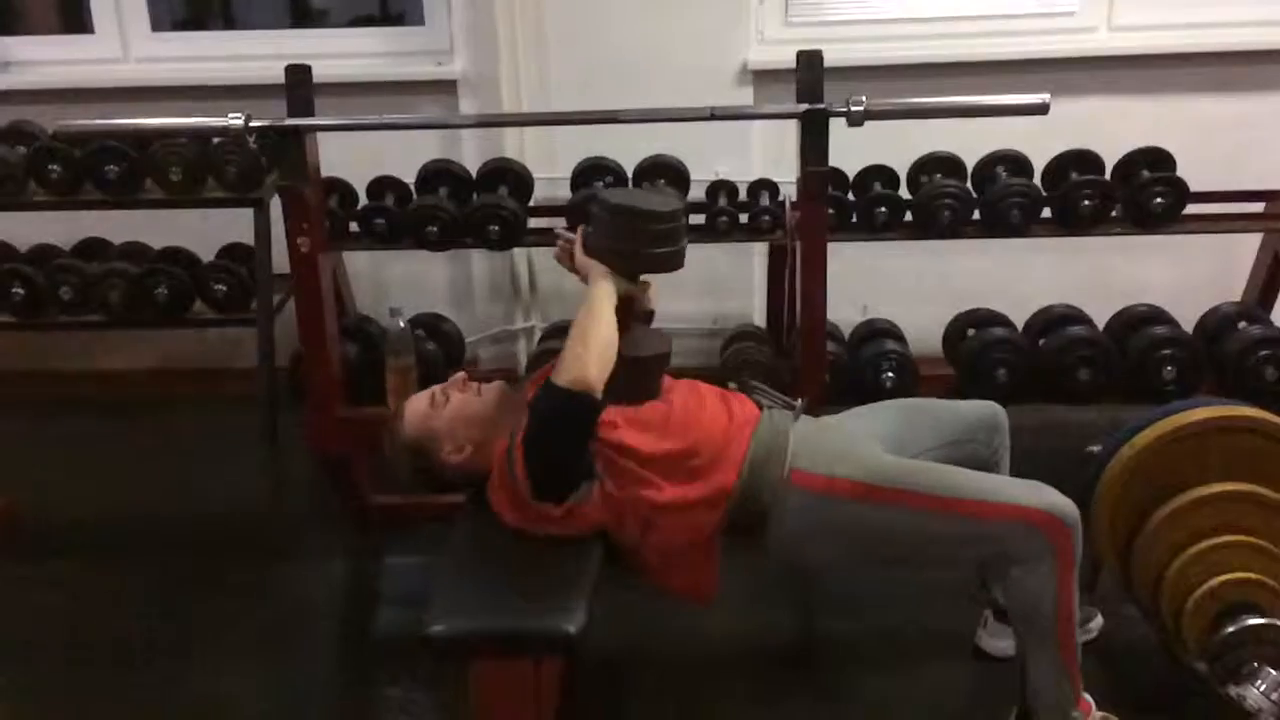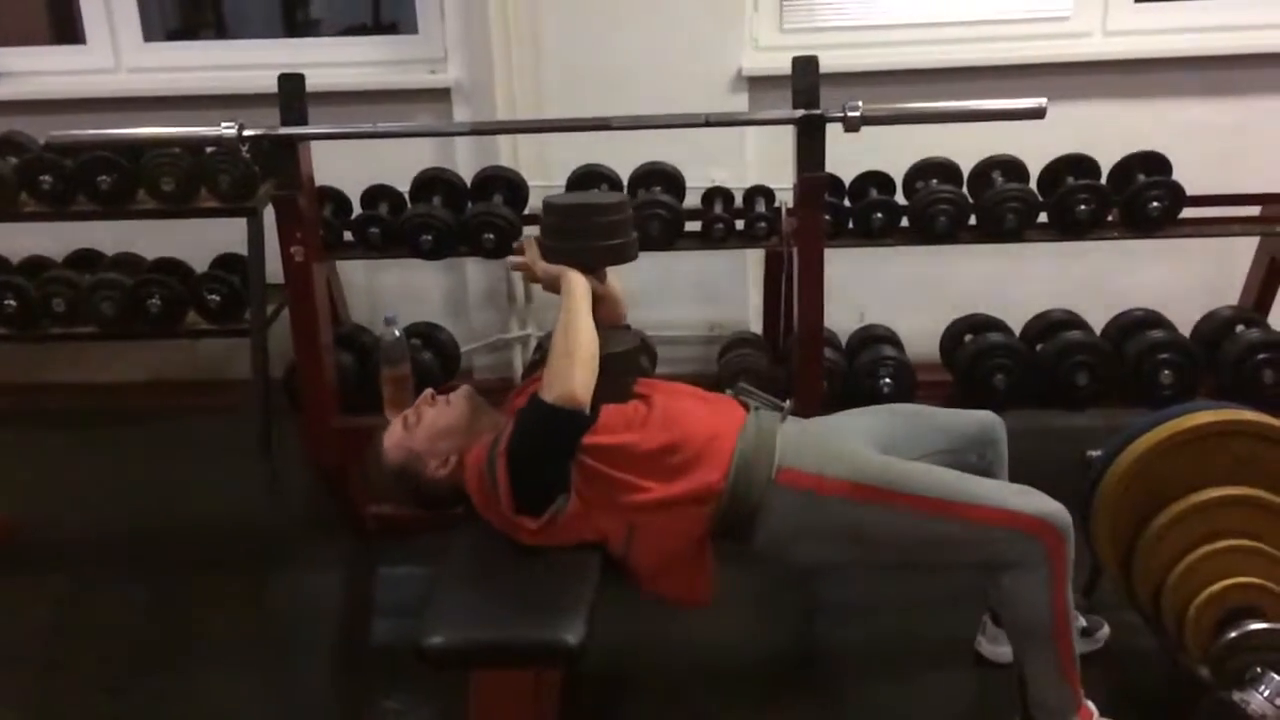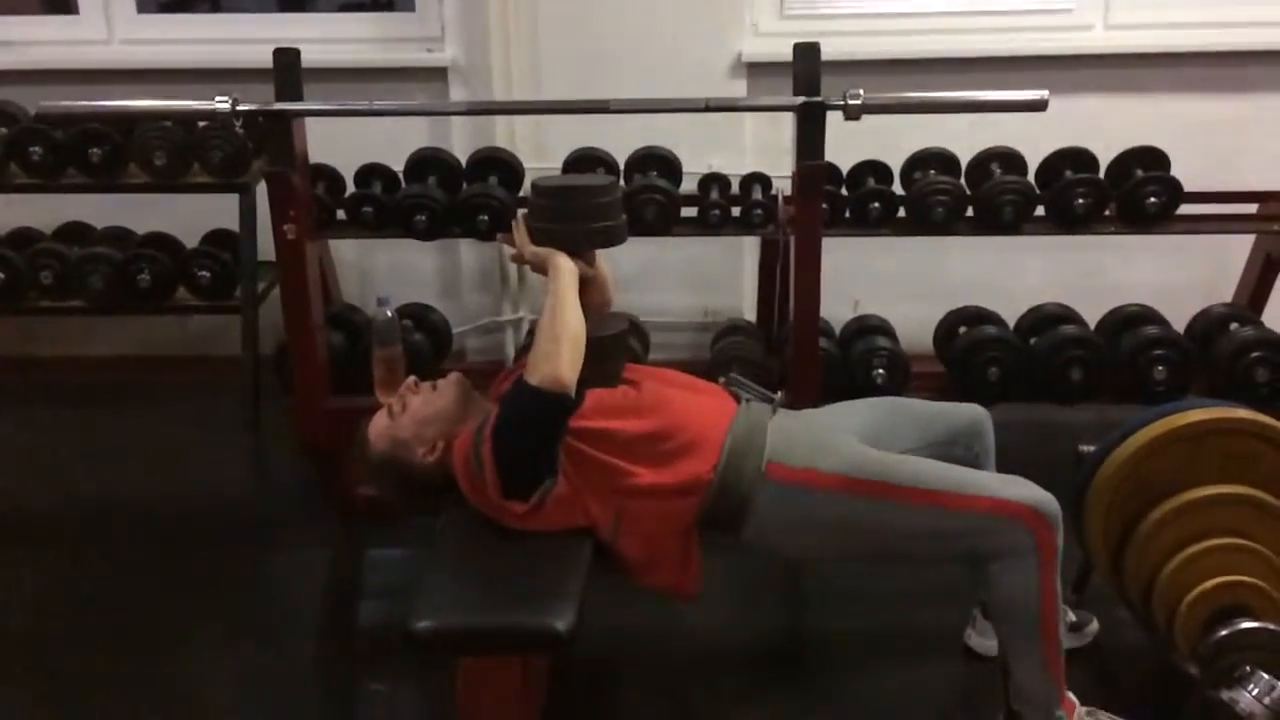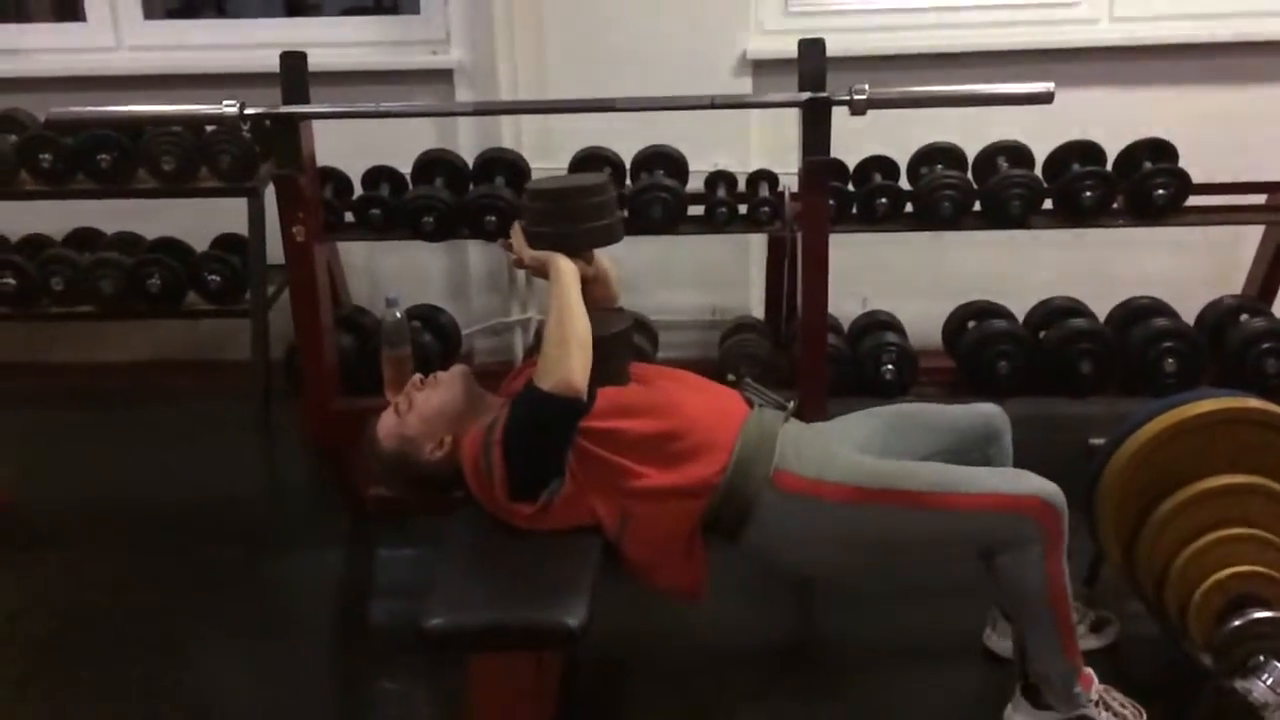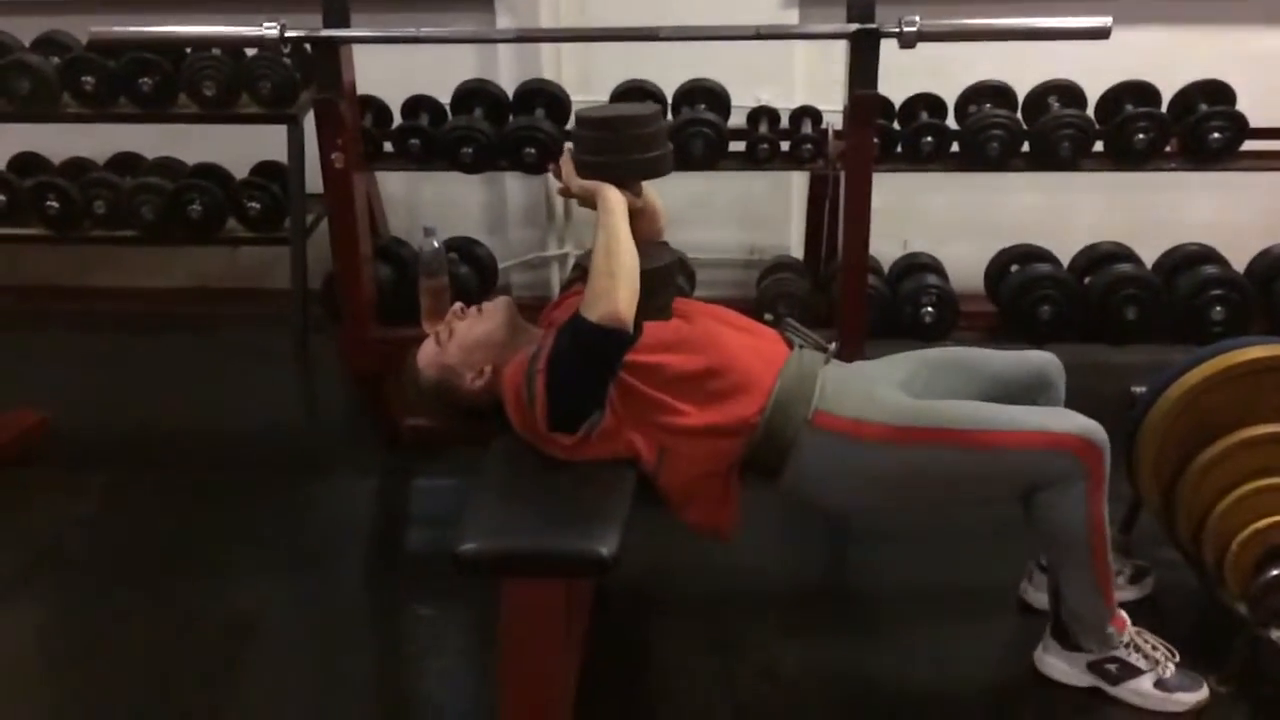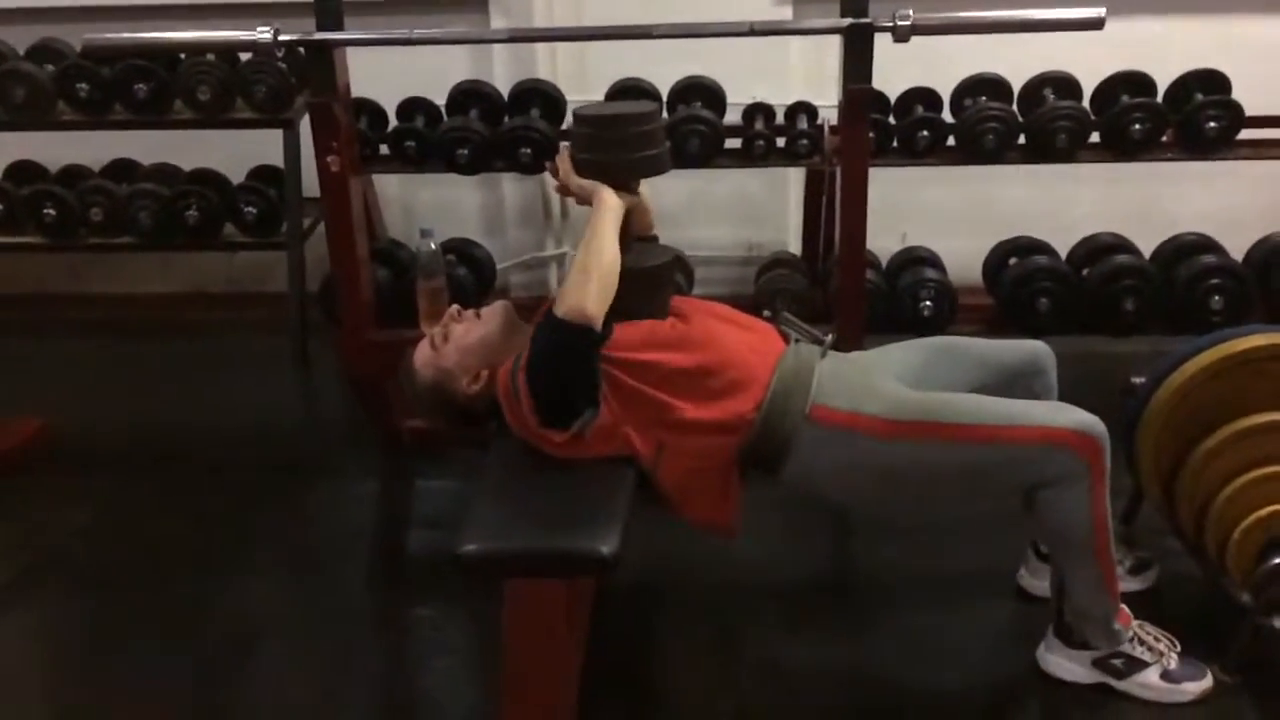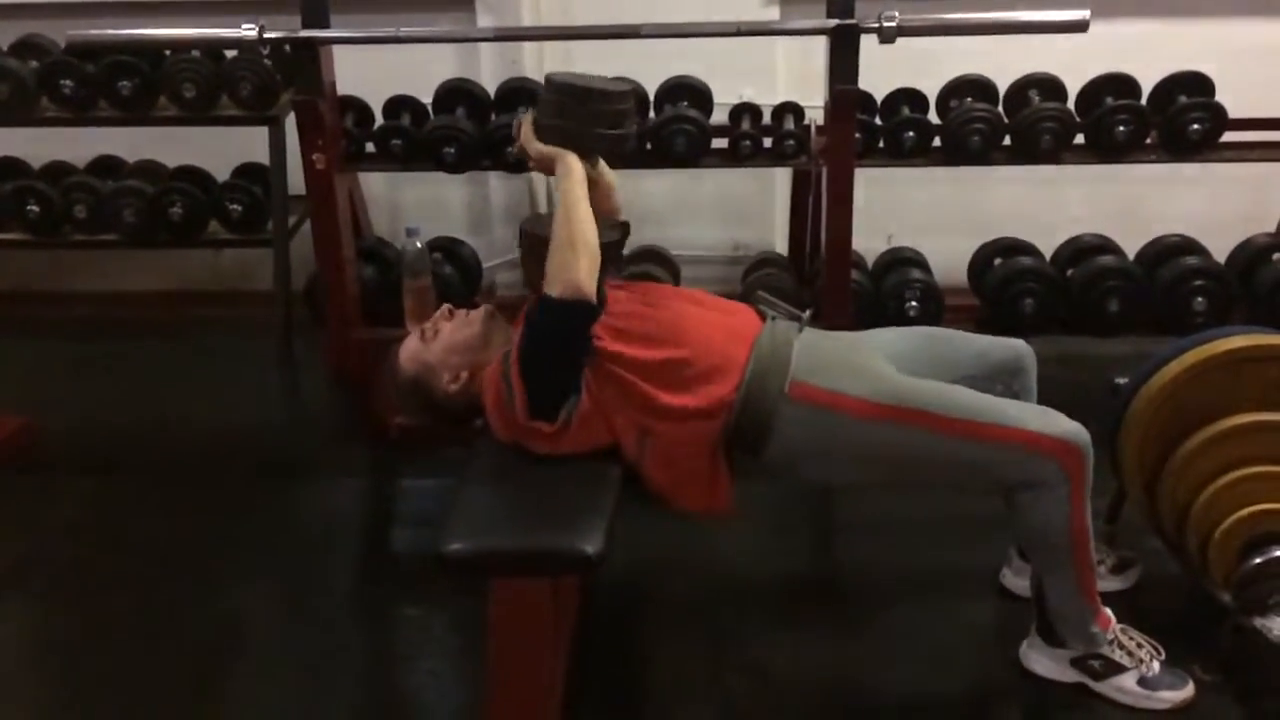
dt=0.7s
person 1, frame 1
left shoulder: (533, 409)
right shoulder: (527, 469)
left elbow: (627, 343)
right elbow: (580, 385)
left wrist: (614, 274)
right wrist: (600, 282)
left hip: (782, 434)
right hip: (787, 486)
left knee: (985, 423)
right knee: (1050, 521)
left ankle: (1013, 606)
person 1, frame 2
left shoulder: (512, 417)
right shoulder: (503, 471)
left elbow: (609, 348)
right elbow: (569, 400)
left wrist: (587, 280)
right wrist: (570, 282)
left hip: (771, 437)
right hip: (775, 487)
left knee: (980, 434)
right knee: (1040, 526)
left ankle: (1017, 615)
person 1, frame 3
left shoulder: (500, 403)
right shoulder: (494, 455)
left elbow: (593, 330)
right elbow: (554, 379)
left wrist: (578, 263)
right wrist: (557, 264)
left hip: (765, 429)
right hip: (764, 479)
left knee: (968, 427)
right knee: (1030, 515)
left ankle: (1008, 611)
person 1, frame 4
left shoulder: (508, 400)
right shoulder: (500, 456)
left elbow: (601, 325)
right elbow: (566, 387)
left wrist: (580, 262)
right wrist: (557, 269)
left hip: (778, 438)
right hip: (773, 492)
left knee: (982, 428)
right knee: (1035, 505)
left ankle: (1024, 612)
person 1, frame 5
left shoulder: (551, 327)
right shoulder: (542, 387)
left elbow: (648, 252)
right elbow: (613, 321)
left wrist: (624, 191)
right wrist: (607, 201)
left hip: (817, 379)
right hip: (815, 433)
left knee: (1038, 375)
right knee: (1077, 446)
left ankle: (1064, 567)
right ankle: (1087, 639)
person 1, frame 6
left shoulder: (543, 331)
right shoulder: (538, 388)
left elbow: (639, 248)
right elbow: (580, 318)
left wrist: (615, 189)
right wrist: (602, 203)
left hip: (811, 368)
right hip: (809, 426)
left knee: (1029, 363)
right knee: (1077, 441)
left ankle: (1063, 551)
right ankle: (1092, 636)
person 1, frame 7
left shoulder: (528, 333)
right shoulder: (524, 389)
left elbow: (603, 228)
right elbow: (575, 294)
left wrist: (580, 159)
right wrist: (564, 163)
left hip: (791, 348)
right hip: (788, 403)
left knee: (1010, 361)
right knee: (1062, 445)
left ankle: (1046, 550)
right ankle: (1074, 635)
